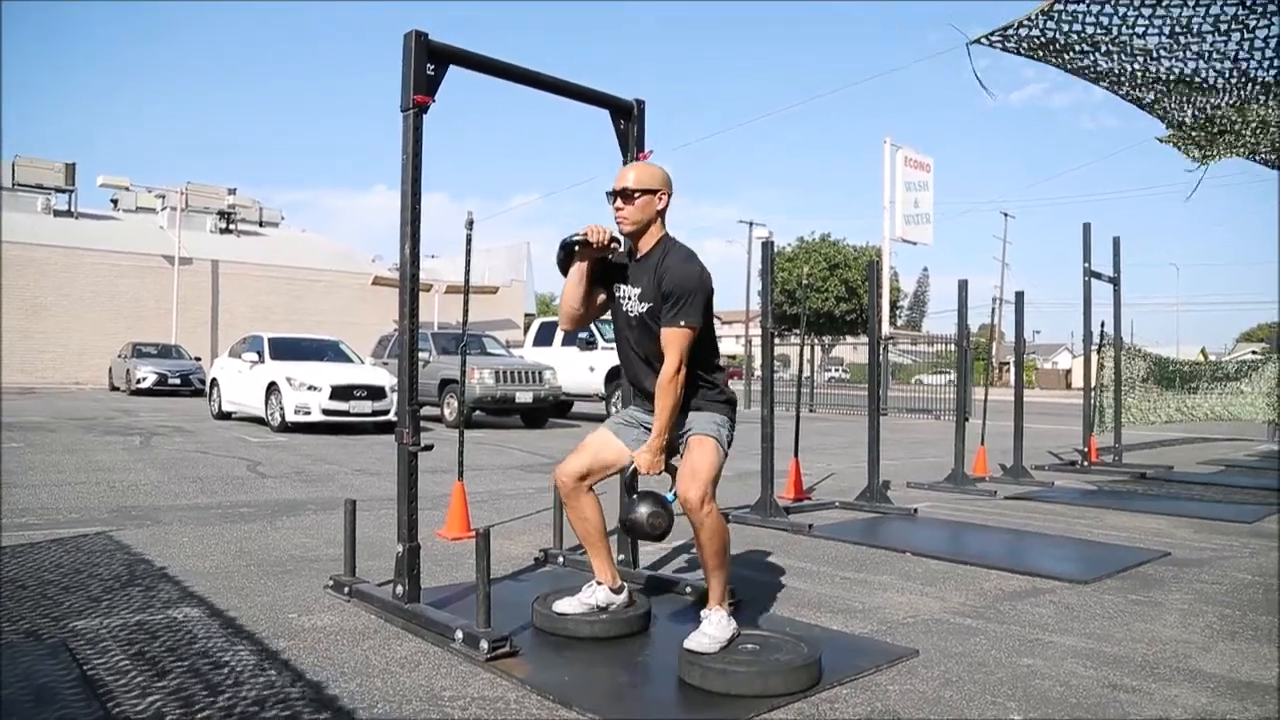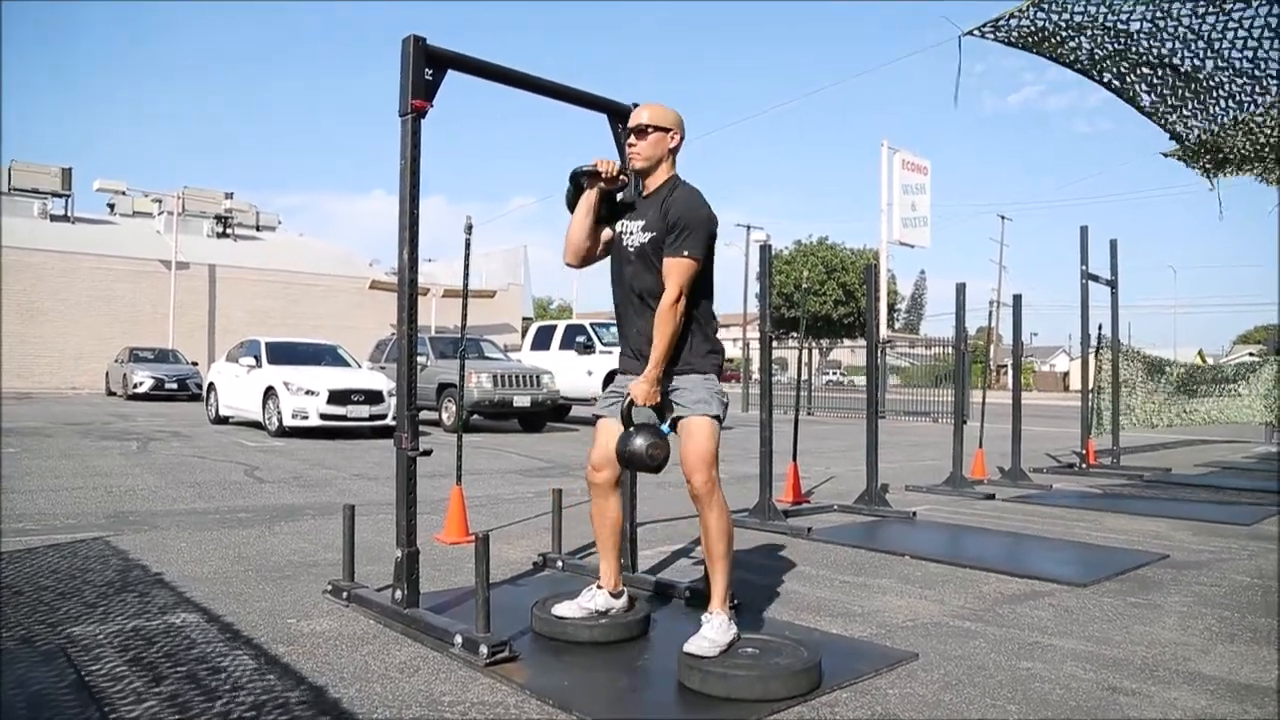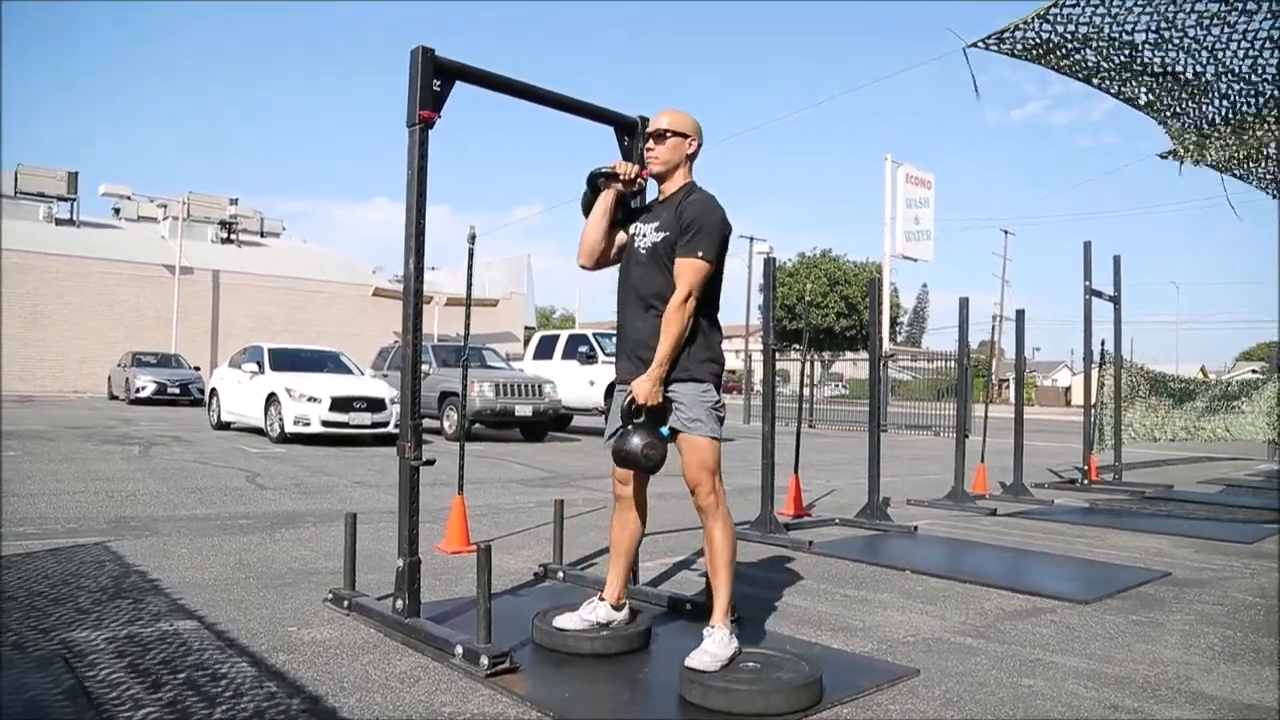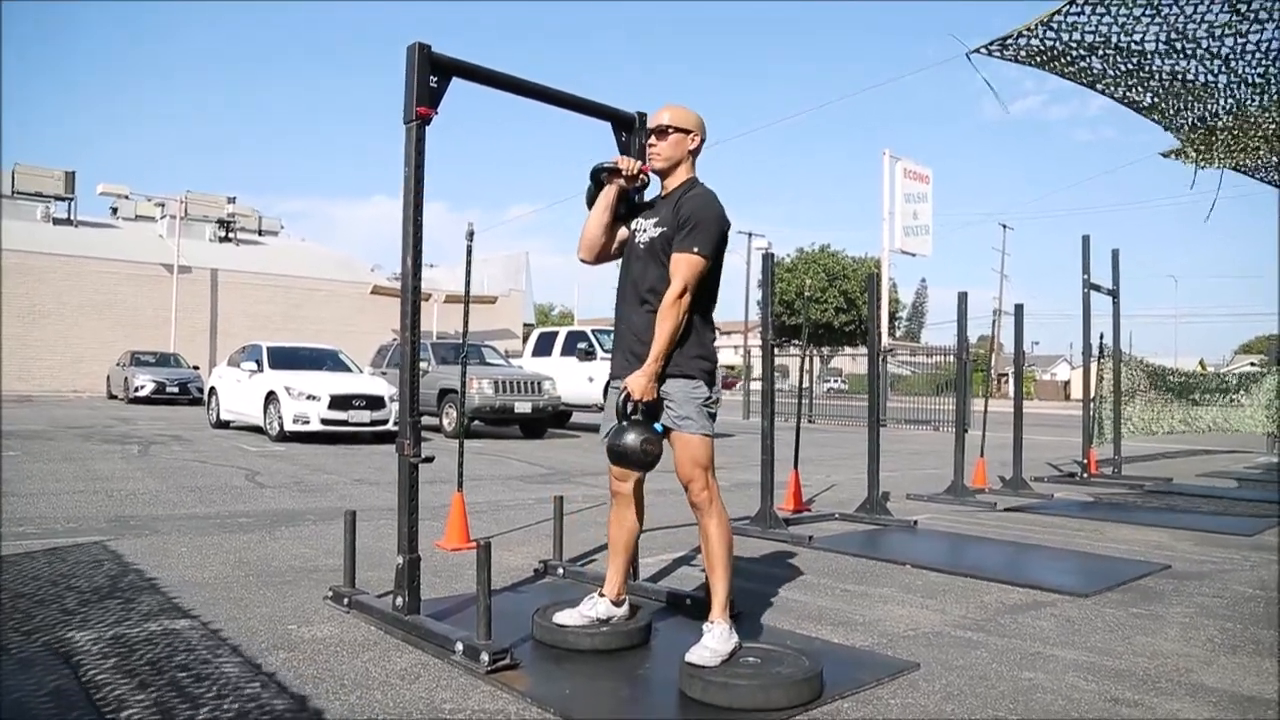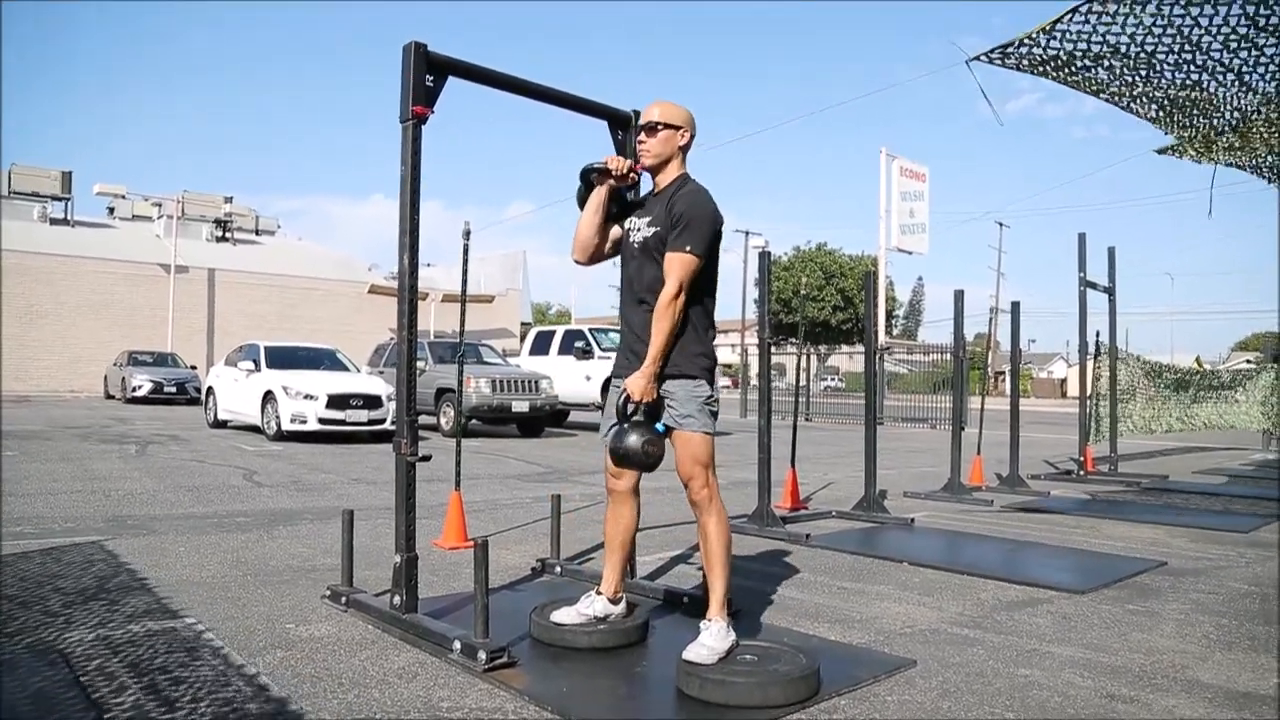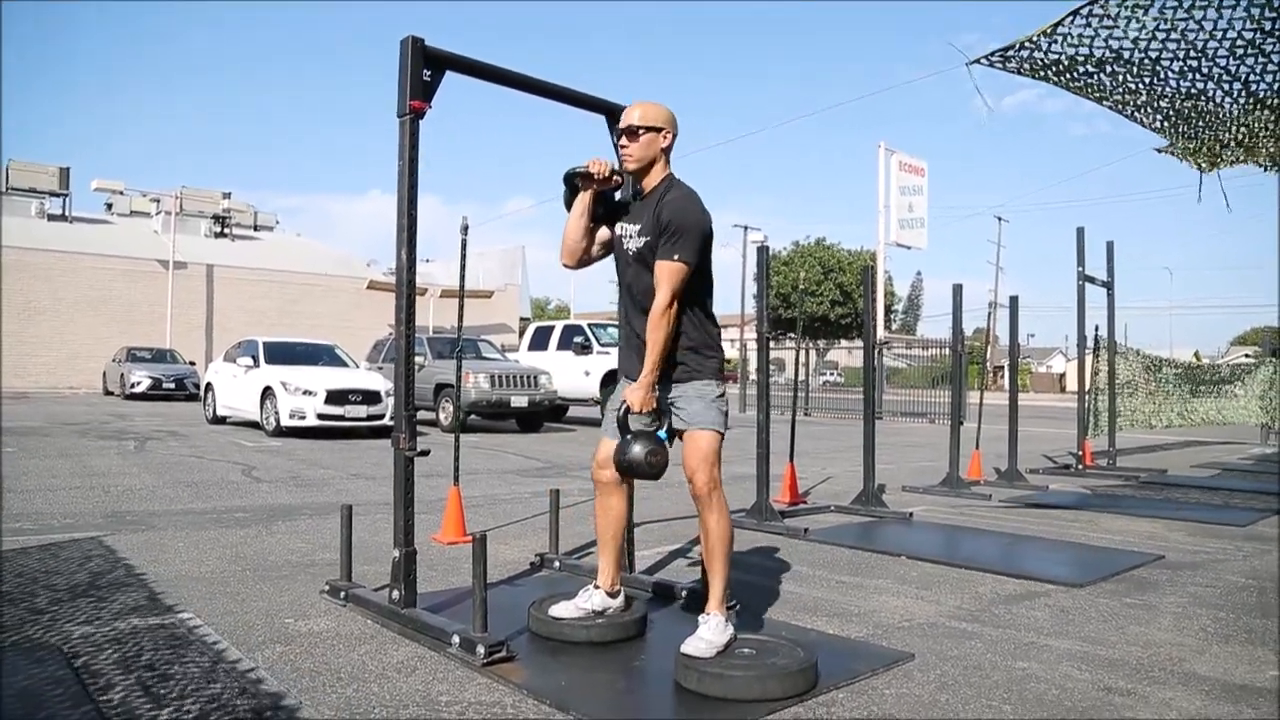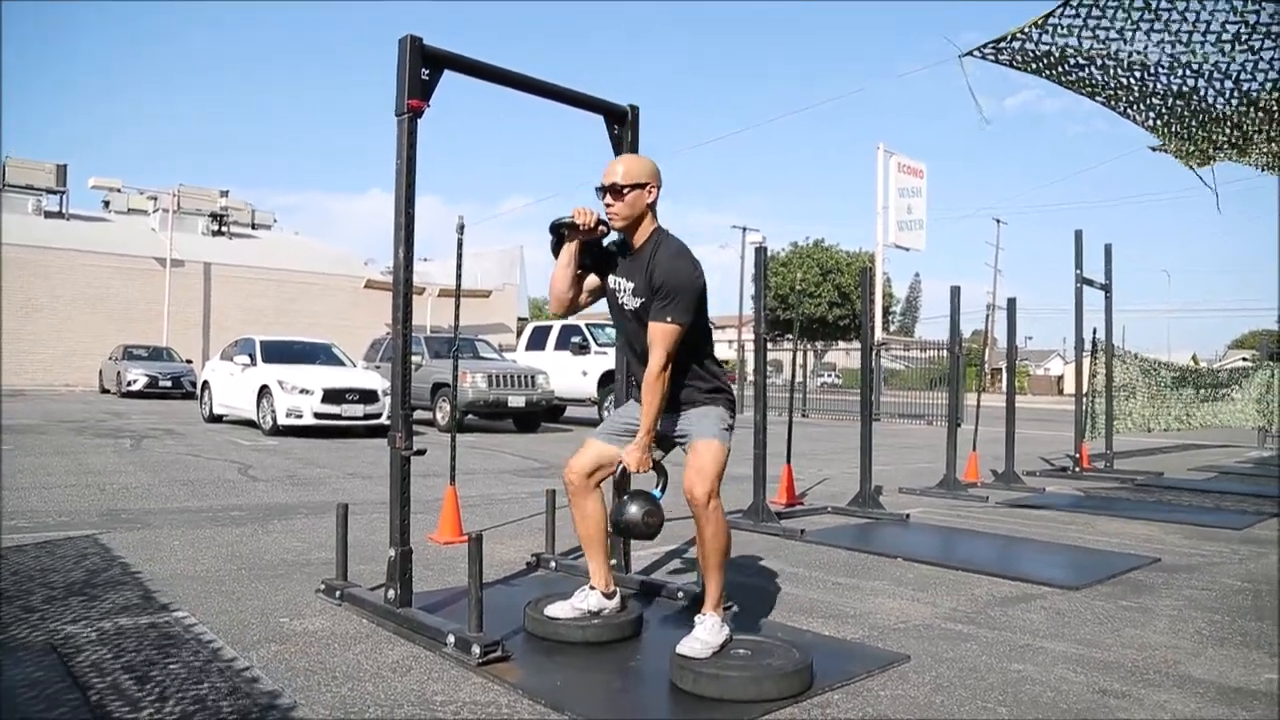
dt=0.3s
person 1, frame 1
left shoulder: (680, 268)
right shoulder: (616, 265)
left elbow: (674, 368)
right elbow: (570, 320)
left wrist: (655, 447)
right wrist: (584, 261)
left hip: (701, 407)
right hip: (643, 407)
left knee: (693, 494)
right knee: (569, 476)
left ankle: (718, 612)
right ankle: (609, 586)
person 1, frame 2
left shoulder: (686, 206)
right shoulder: (626, 209)
left elbow: (674, 298)
right elbow: (575, 255)
left wrist: (653, 378)
right wrist: (593, 192)
left hip: (689, 366)
right hip: (633, 364)
left knee: (700, 481)
right knee: (601, 473)
left ankle: (720, 615)
right ankle: (609, 590)
person 1, frame 3
left shoulder: (700, 209)
right shoulder: (642, 214)
left elbow: (684, 298)
right elbow: (589, 257)
left wrist: (657, 374)
right wrist: (611, 193)
left hip: (687, 372)
right hip: (633, 371)
left knee: (706, 493)
right knee: (626, 489)
left ankle: (721, 628)
right ankle: (612, 602)
person 1, frame 4
left shoulder: (700, 205)
right shoulder: (645, 210)
left elbow: (679, 293)
right elbow: (589, 252)
left wrist: (651, 369)
right wrist: (613, 188)
left hip: (679, 369)
right hip: (628, 366)
left knee: (699, 489)
right knee: (623, 483)
left ankle: (720, 623)
right ankle: (611, 598)
person 1, frame 5
left shoulder: (692, 202)
right shoulder: (638, 207)
left elbow: (673, 293)
right elbow: (584, 253)
left wrist: (650, 371)
right wrist: (603, 188)
left hip: (679, 369)
right hip: (631, 366)
left knee: (699, 487)
right knee: (619, 482)
left ankle: (717, 622)
right ankle: (608, 596)
person 1, frame 6
left shoulder: (681, 207)
right shoulder: (625, 209)
left elbow: (665, 302)
right elbow: (572, 256)
left wrist: (647, 385)
right wrist: (587, 194)
left hip: (691, 370)
right hip: (638, 367)
left knee: (703, 483)
right knee: (605, 470)
left ankle: (716, 616)
right ankle: (606, 590)
person 1, frame 7
left shoulder: (673, 264)
right shoulder: (613, 257)
left elbow: (661, 363)
right elbow: (561, 304)
left wrist: (644, 442)
right wrist: (574, 243)
left hip: (700, 401)
right hip: (648, 400)
left knee: (700, 491)
right knee: (579, 473)
left ankle: (713, 617)
right ankle: (602, 590)
